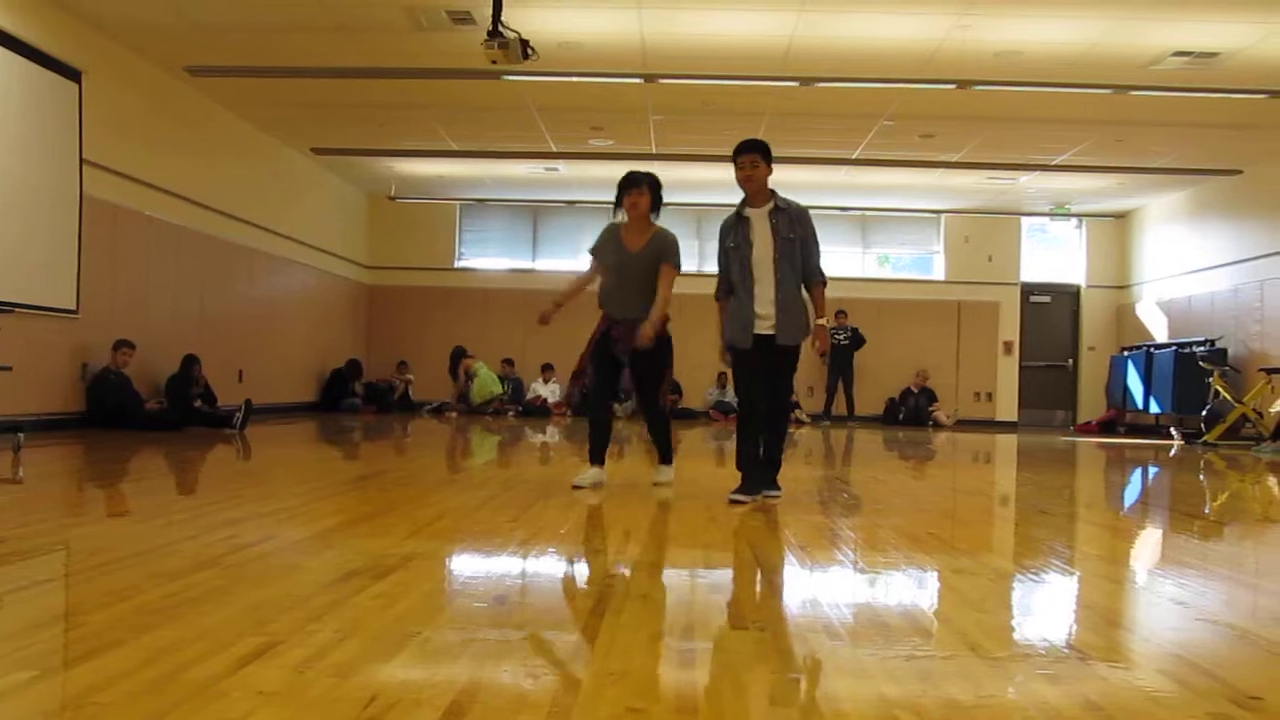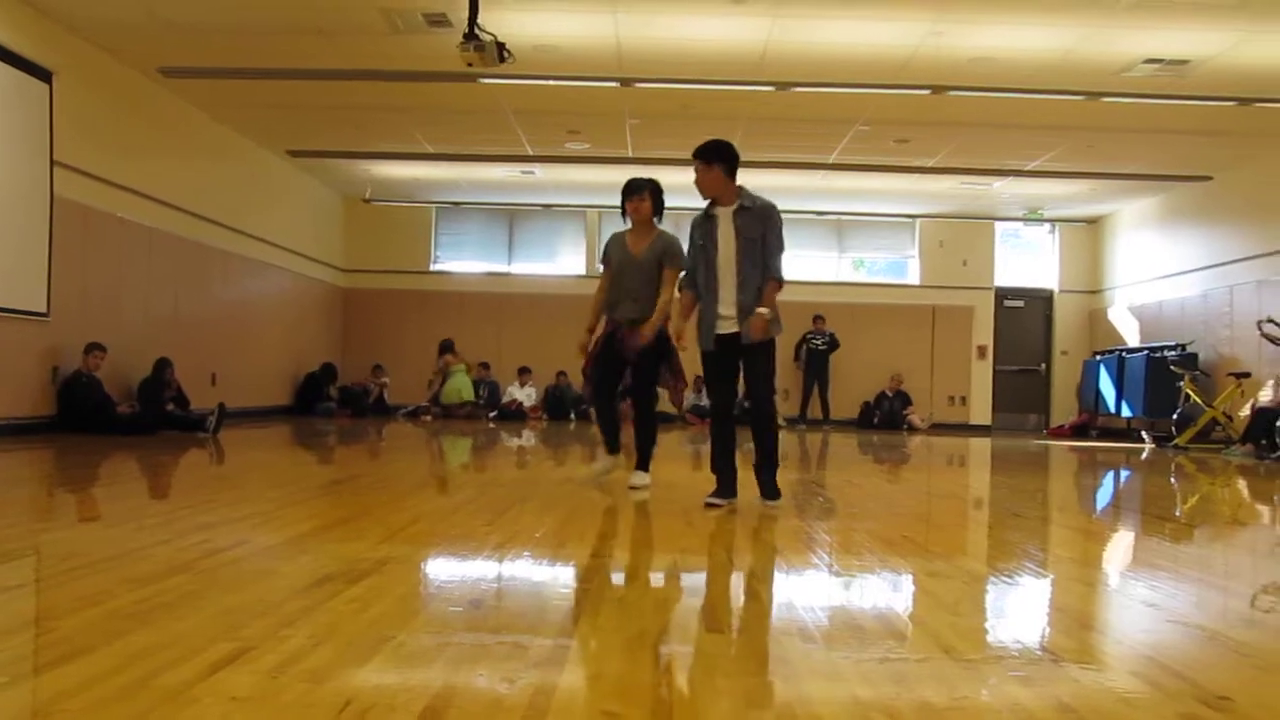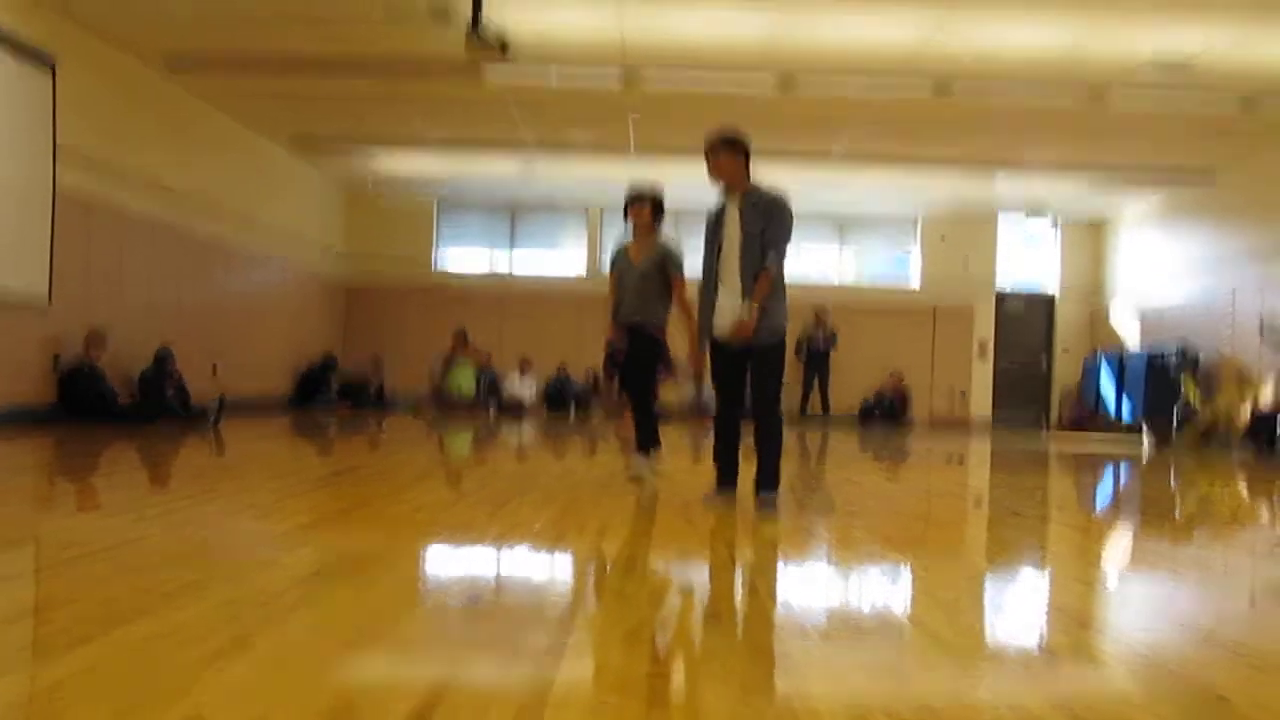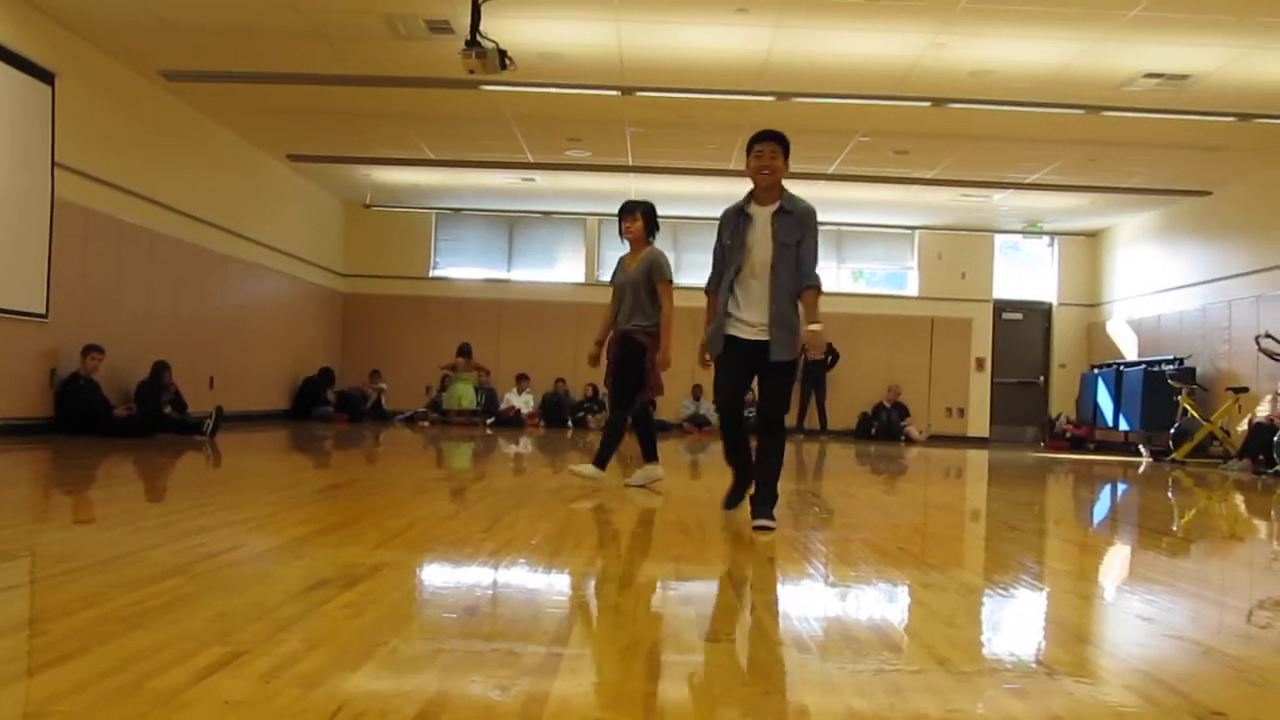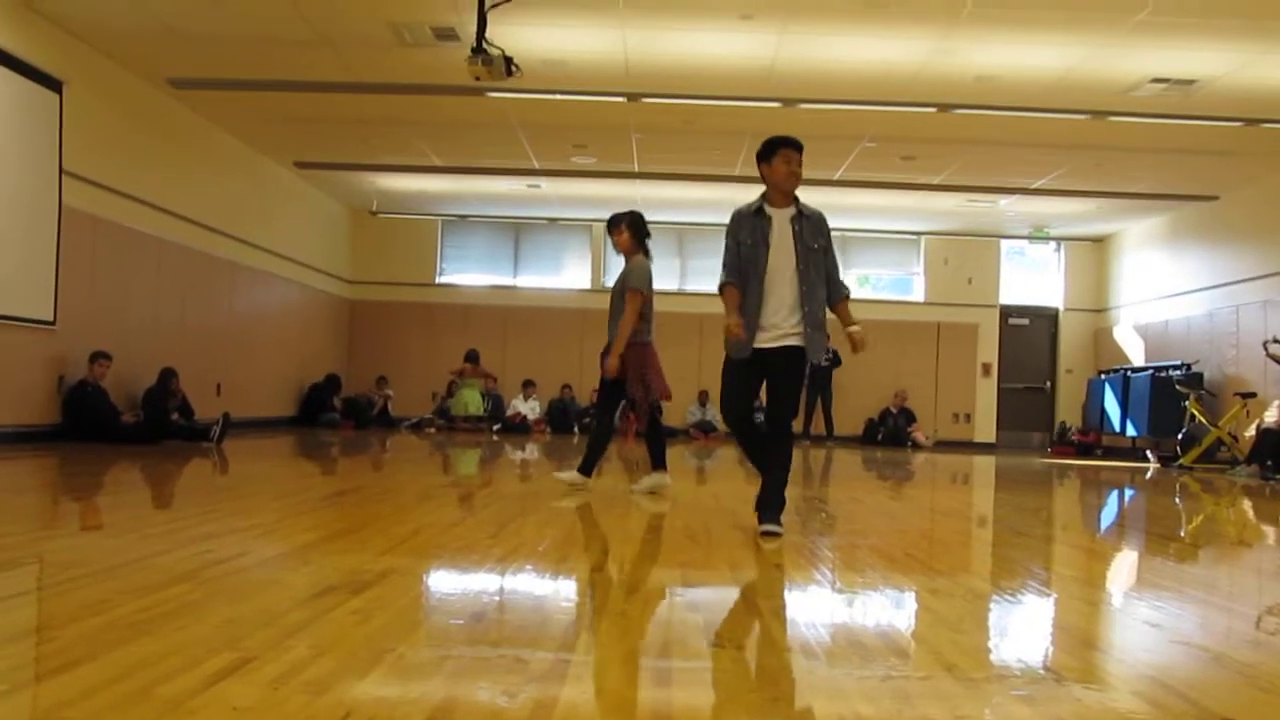
dt=0.4s
person 1, frame 1
left shoulder: (796, 216)
right shoulder: (730, 226)
left elbow: (812, 273)
right elbow: (725, 286)
left wrist: (820, 319)
right wrist: (723, 333)
left hip: (786, 329)
right hip: (745, 331)
left knee: (778, 405)
right knee: (749, 405)
left ankle: (770, 474)
right ankle: (750, 479)
person 1, frame 2
left shoulder: (763, 211)
right shoulder: (701, 222)
left elbow: (773, 268)
right elbow: (692, 278)
left wrist: (764, 311)
right wrist: (680, 319)
left hip: (755, 327)
right hip: (715, 330)
left knee: (762, 402)
right knee: (721, 407)
left ankle: (768, 480)
right ankle: (724, 482)
person 1, frame 3
left shoulder: (771, 206)
right shoulder: (717, 218)
left elbow: (773, 263)
left wrist: (749, 312)
right wrist: (704, 327)
left hip: (764, 325)
right hip: (723, 327)
left knee: (766, 404)
right knee: (727, 405)
left ankle: (767, 485)
right ankle: (726, 478)
person 1, frame 4
left shoulder: (802, 215)
right shoulder: (732, 217)
left elbow: (807, 277)
right elbow: (717, 279)
left wrist: (813, 322)
right wrist: (708, 329)
left hip: (779, 337)
right hip: (734, 333)
left knee: (772, 420)
right knee: (726, 406)
left ankle: (763, 504)
right ankle: (742, 475)
person 1, frame 5
left shoulder: (814, 222)
right shoulder: (742, 219)
left elbow: (831, 281)
right elbow: (730, 275)
left wrist: (850, 325)
right wrist: (731, 314)
left hip: (792, 341)
right hip: (748, 341)
left knee: (780, 425)
right knee: (735, 414)
left ankle: (771, 509)
right ankle: (771, 474)
person 2, frame 1
left shoulder: (665, 241)
right shoulder: (609, 235)
left elbow: (665, 287)
right elbow: (590, 276)
left wrist: (653, 322)
right wrist: (557, 305)
left hip: (648, 330)
right hip: (611, 327)
left knee: (649, 399)
right knee: (599, 396)
left ankle: (666, 462)
right ankle: (596, 467)
person 2, frame 2
left shoulder: (667, 243)
right shoulder: (614, 242)
left elbow: (667, 292)
right elbow: (603, 288)
left wrist: (653, 325)
right wrist: (589, 329)
left hip: (650, 332)
right hip: (615, 328)
left knee: (642, 399)
right knee: (600, 392)
left ankle: (642, 468)
right ankle: (611, 453)
person 2, frame 3
left shoulder: (665, 252)
right shoulder: (621, 250)
left elbow: (682, 297)
right elbow: (614, 291)
left wrist: (694, 340)
right wrist: (610, 321)
left hip: (648, 332)
right hip: (624, 331)
left knee: (642, 393)
right knee: (632, 392)
left ankle: (644, 453)
right ankle: (650, 447)
person 2, frame 4
left shoulder: (656, 258)
right shoulder: (623, 261)
left elbow: (666, 305)
left wrist: (665, 347)
right wrist: (598, 342)
left hip: (643, 340)
right hip: (625, 339)
left knee: (619, 403)
right knee: (637, 404)
left ankle: (599, 465)
right ankle: (651, 464)
person 2, frame 5
left shoulder: (637, 266)
right shoulder: (633, 267)
left elbow: (630, 315)
left wrist: (614, 354)
right wrist: (613, 353)
left hip: (630, 351)
right hip: (634, 351)
left knee: (605, 411)
right knee: (646, 413)
left ankle: (584, 472)
right ankle: (659, 471)
